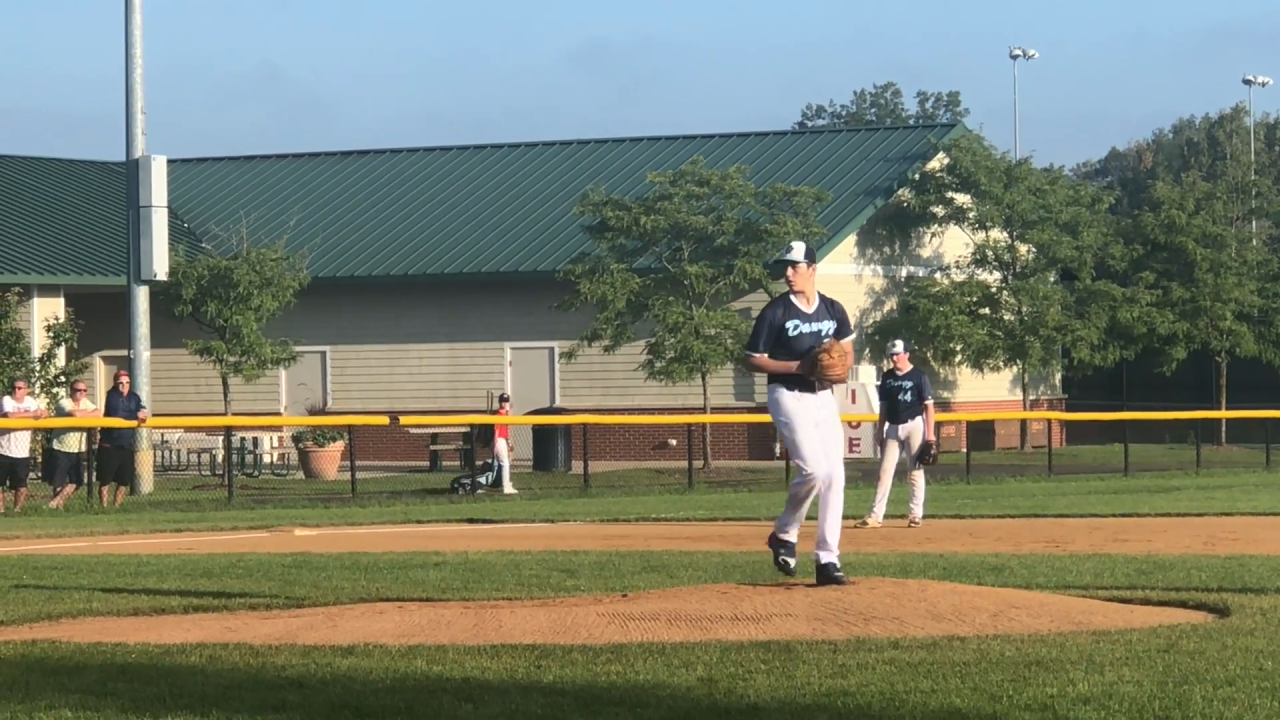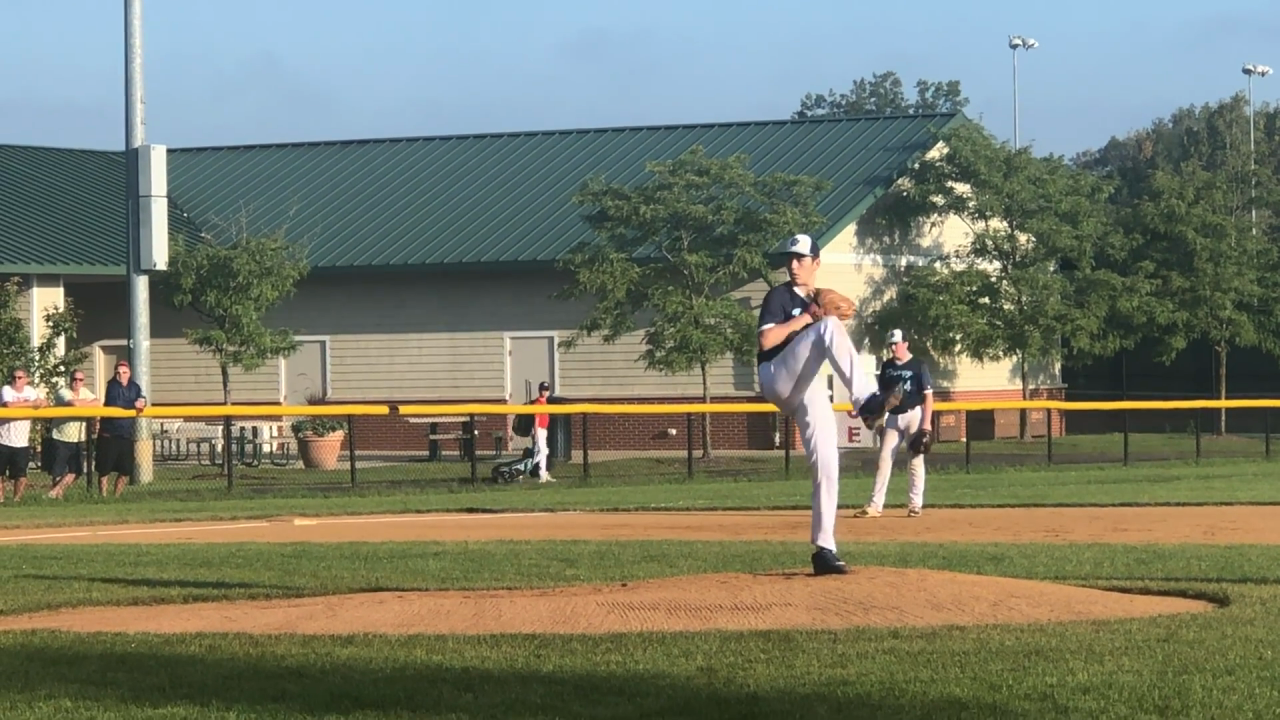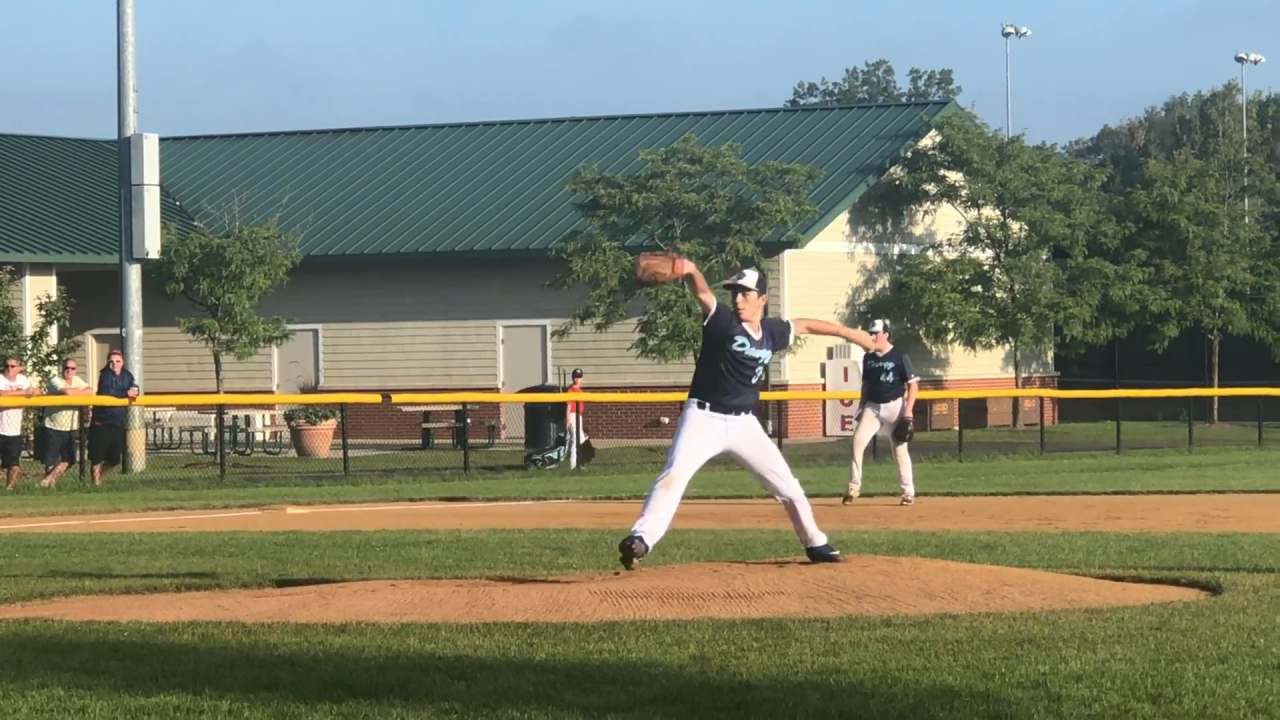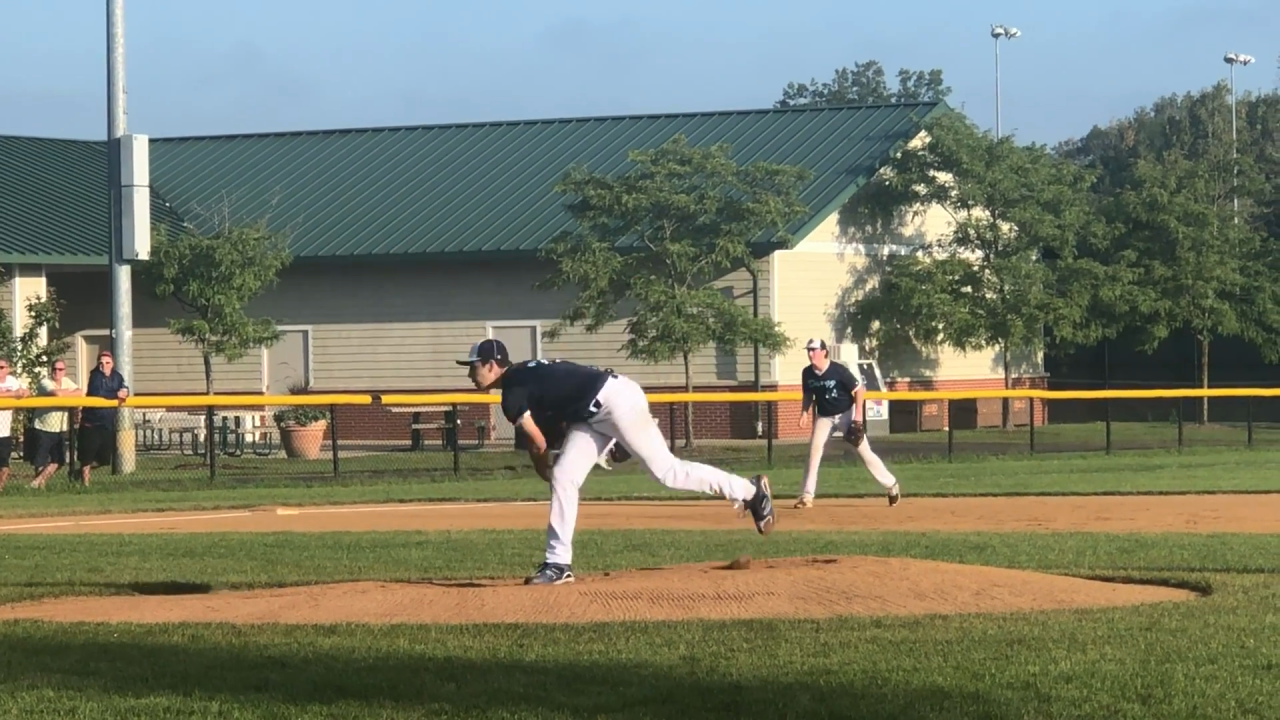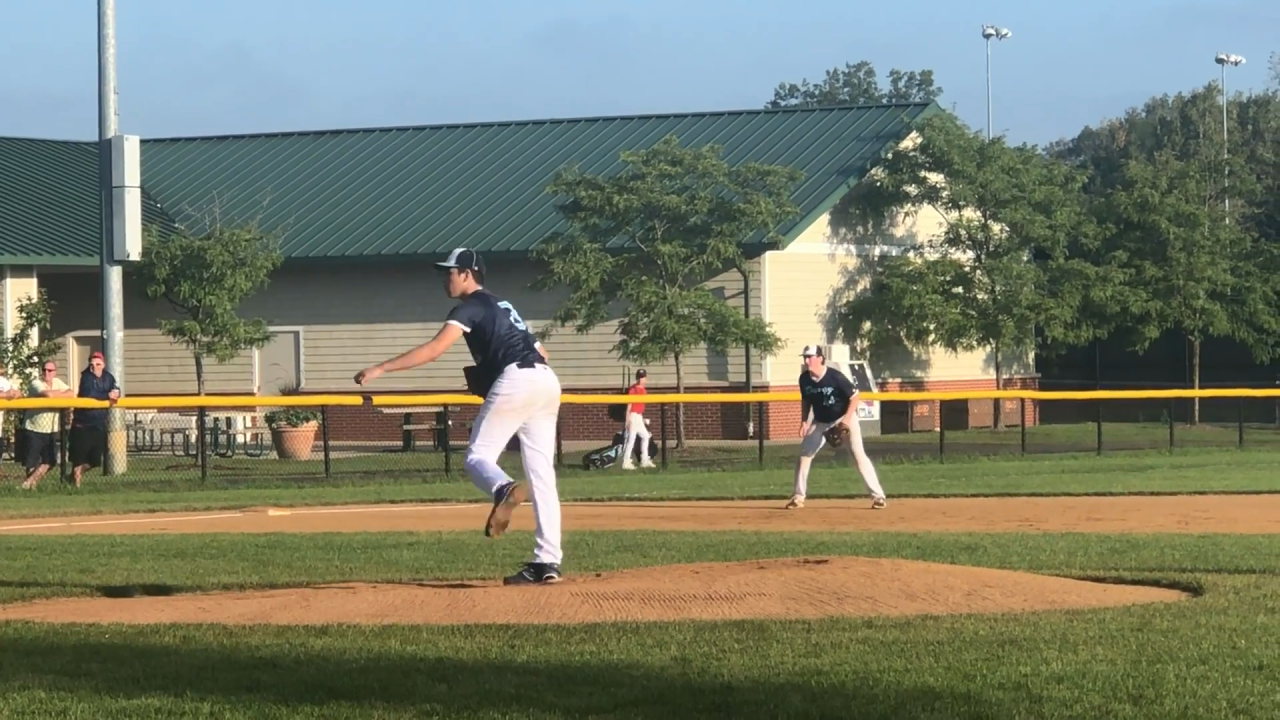
dt=0.5s
person 1, frame 1
left shoulder: (833, 310)
right shoulder: (774, 311)
left elbow: (847, 355)
right elbow: (753, 360)
right wrist: (797, 366)
left hip: (823, 398)
right hip: (788, 396)
left knee: (834, 478)
right knee: (814, 471)
left ankle: (827, 560)
right ankle: (784, 535)
person 1, frame 2
left shoulder: (825, 303)
right shoulder: (778, 296)
left elbow: (845, 348)
right elbow: (765, 341)
left wrist: (841, 315)
right wrist: (809, 315)
left hip: (810, 388)
right hip: (778, 377)
left knee: (826, 465)
right knee: (827, 328)
left ankle: (824, 550)
right ankle: (867, 400)
person 1, frame 3
left shoulder: (773, 330)
right shoulder: (721, 320)
left elbow: (804, 324)
right elbow: (703, 290)
left wrist: (850, 333)
right wrist: (690, 270)
left hip: (743, 422)
right hip: (703, 416)
left knee: (787, 485)
right knee: (676, 471)
left ankle: (816, 543)
right ankle: (641, 539)
person 1, frame 4
left shoulder: (512, 391)
right shoulder: (527, 372)
left elbow: (538, 444)
left wrist: (543, 468)
left hip: (614, 400)
right hip: (597, 408)
left knee: (670, 473)
right knee: (564, 476)
left ankle: (751, 492)
right ankle: (558, 562)
person 1, frame 5
left shoulder: (470, 308)
right shoulder: (502, 306)
left elbow: (433, 349)
right elbow: (540, 352)
left wrist: (380, 368)
left hip: (515, 380)
right hip: (545, 381)
left knee: (477, 459)
right knee: (542, 476)
left ankle: (504, 491)
right ankle: (547, 561)
